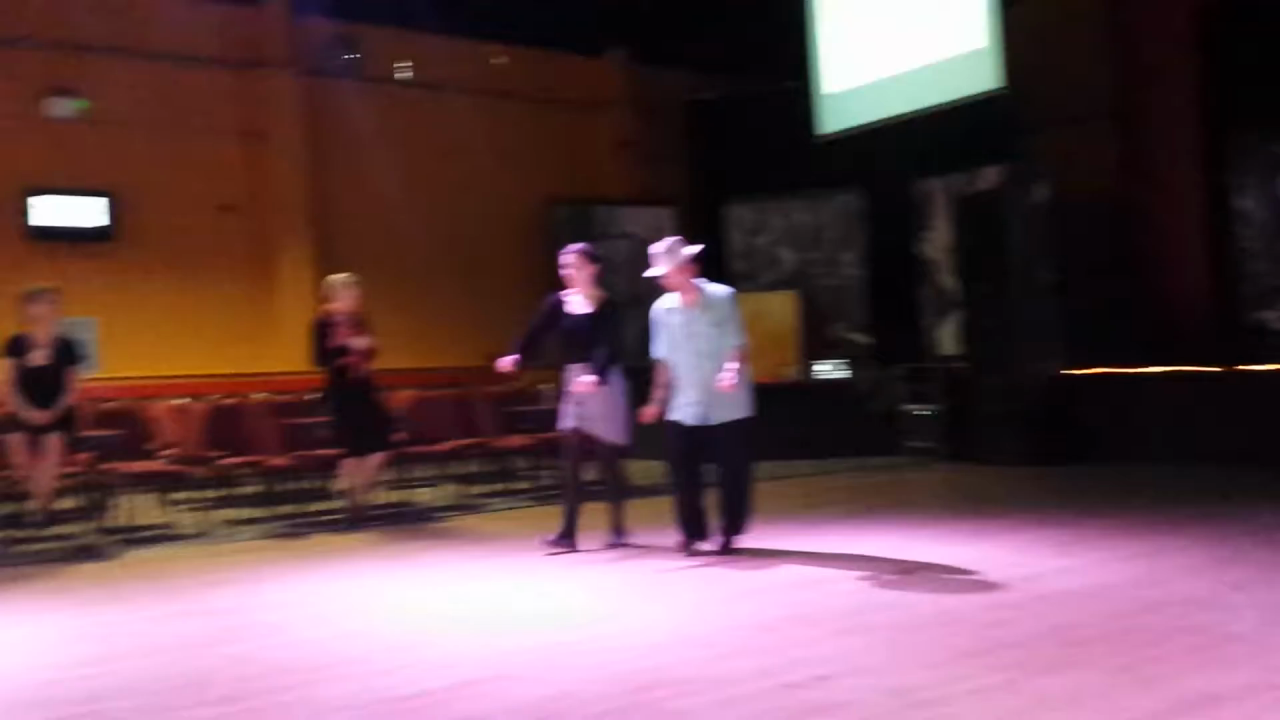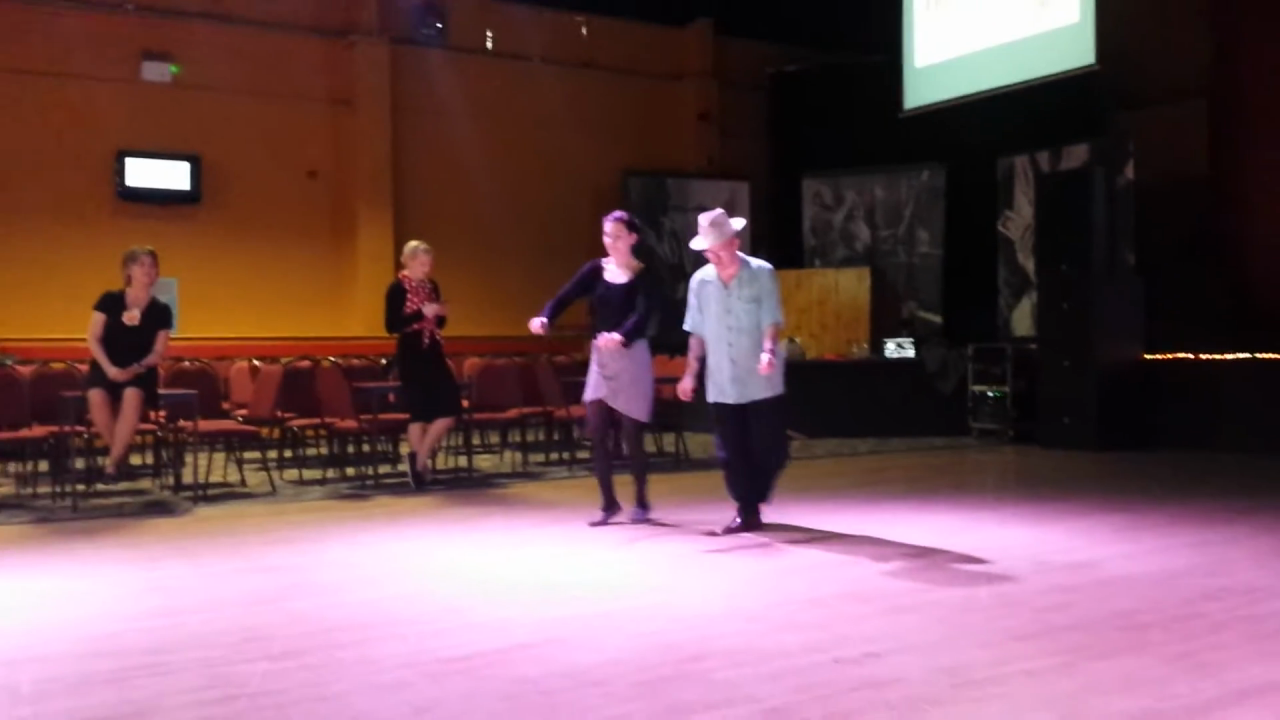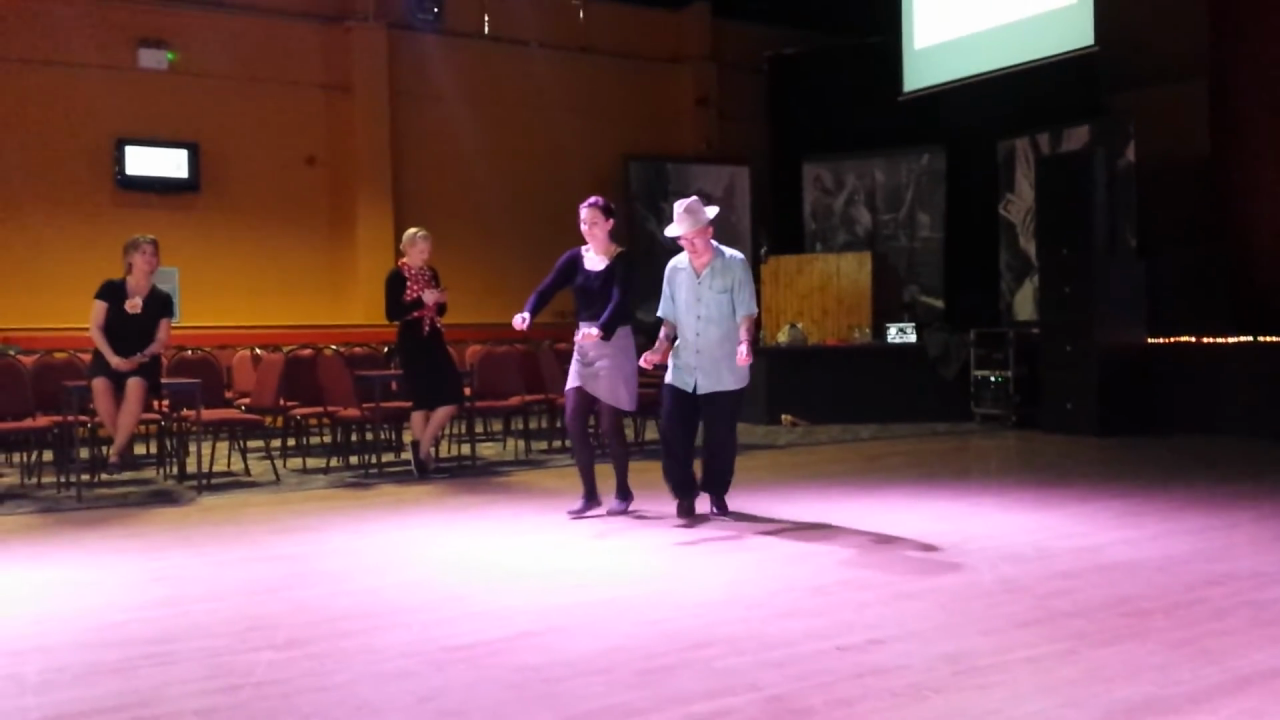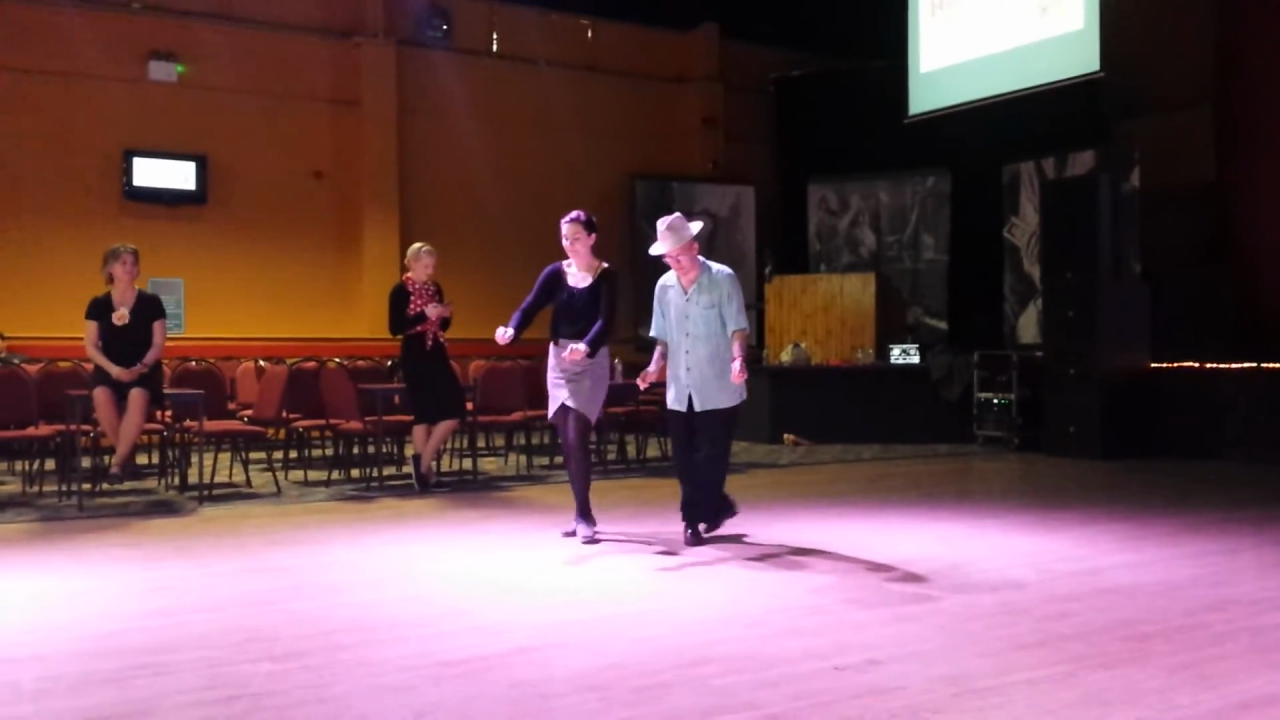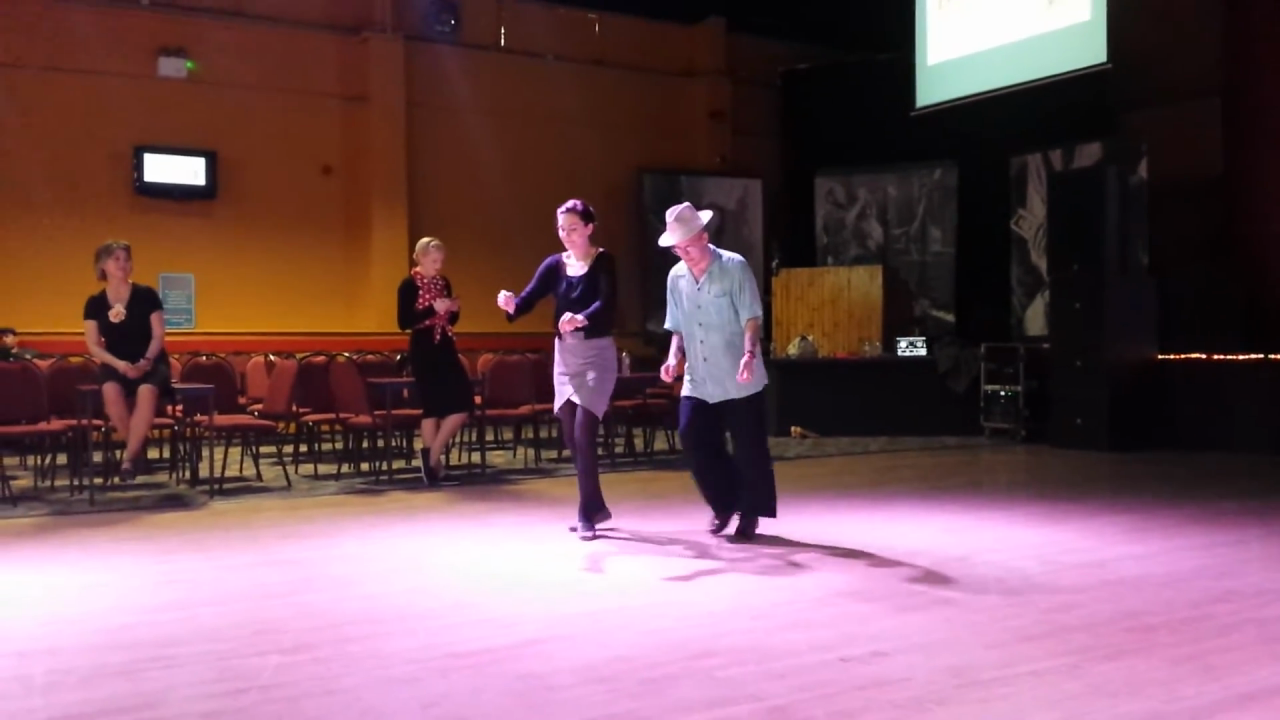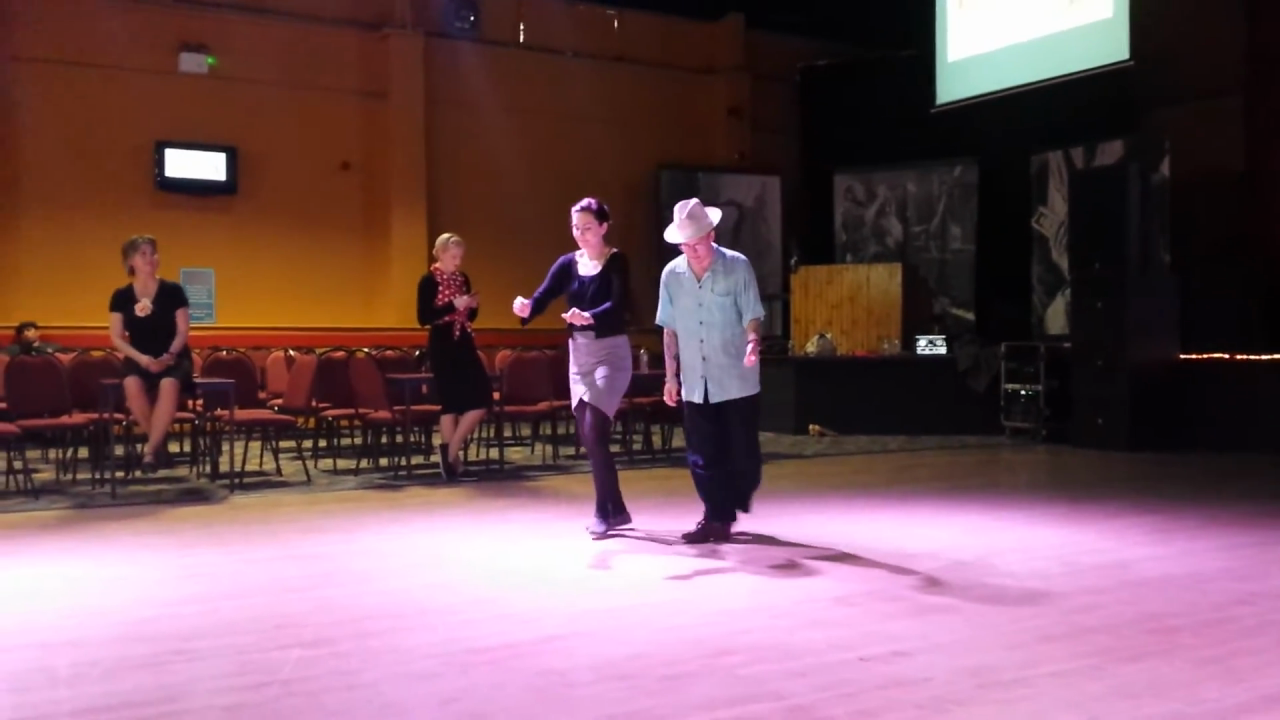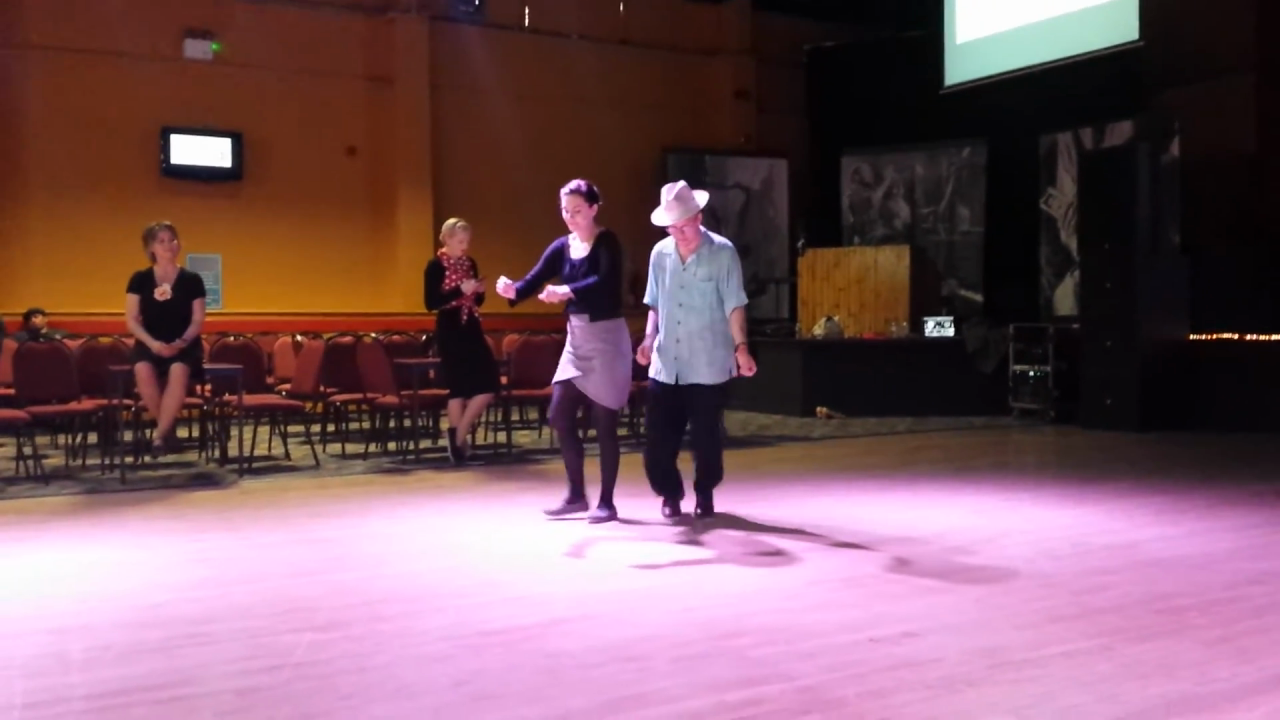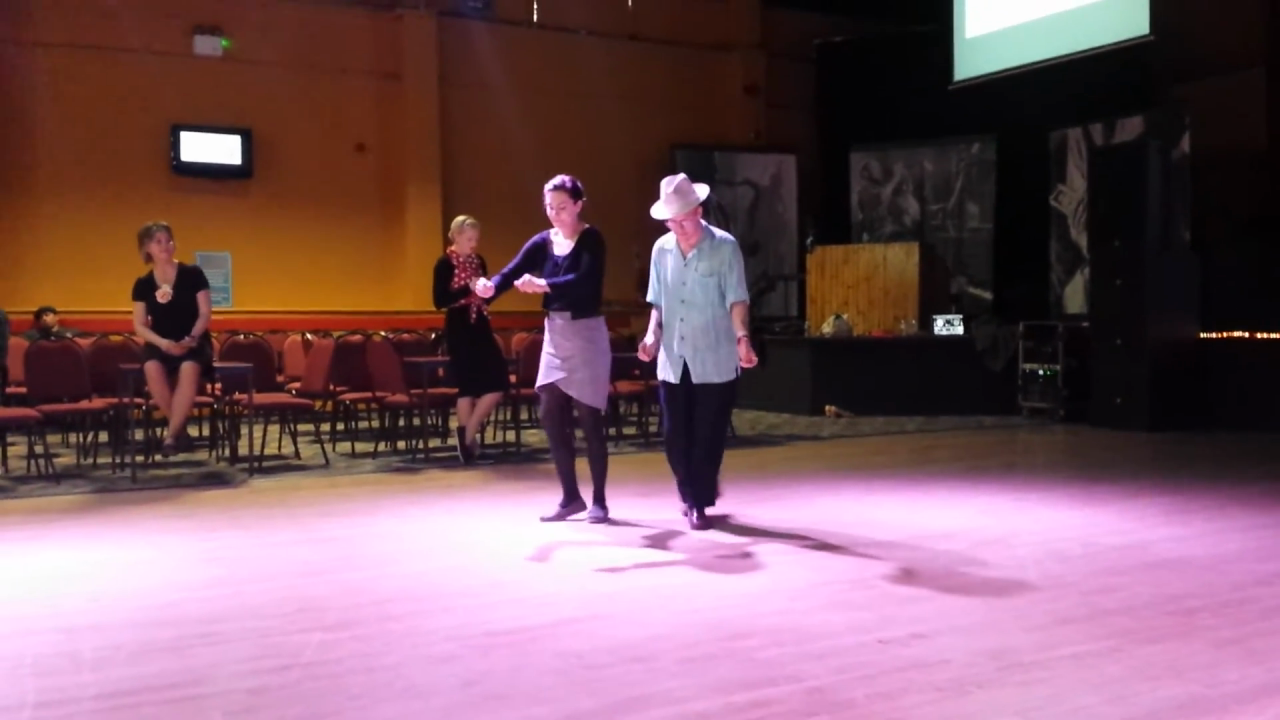
dt=0.5s
person 1, frame 1
left shoulder: (722, 298)
right shoulder: (662, 310)
left elbow: (735, 344)
right elbow: (665, 359)
left wrist: (733, 369)
right wrist: (658, 399)
left hip: (727, 404)
right hip: (685, 407)
left knee: (733, 469)
right knee: (682, 464)
left ankle: (730, 532)
right ankle: (694, 531)
person 1, frame 2
left shoulder: (761, 274)
right shoulder: (700, 281)
left elbow: (771, 321)
right elbow: (697, 333)
left wrist: (768, 351)
right wrist: (690, 374)
left hip: (761, 380)
right hip: (722, 383)
left knee: (768, 446)
right knee: (733, 451)
left ankle: (754, 502)
right ankle: (748, 511)
person 1, frame 3
left shoulder: (735, 264)
right shoulder: (674, 269)
left elbow: (745, 313)
right elbow: (670, 318)
left wrist: (744, 343)
right wrist: (660, 349)
left hip: (724, 369)
right hip: (683, 367)
left knee: (721, 437)
right knee: (674, 431)
left ankle: (716, 494)
right ankle: (686, 493)
person 1, frame 4
left shoulder: (723, 279)
right shoulder: (664, 287)
left elbow: (737, 328)
right elbow: (663, 338)
left wrist: (738, 359)
right wrist: (655, 368)
left hip: (718, 388)
right hip: (679, 389)
left knee: (710, 457)
right knee: (684, 456)
left ankle: (694, 520)
right ankle: (717, 507)
person 1, frame 5
left shoulder: (735, 267)
right shoulder: (676, 278)
left elbow: (751, 318)
left wrist: (749, 354)
right wrist: (673, 358)
left hip: (738, 380)
right hip: (698, 380)
left knee: (749, 449)
right knee: (693, 441)
left ankle: (749, 514)
right ankle: (724, 505)
person 1, frame 6
left shoulder: (737, 267)
right shoulder: (671, 274)
left elbow: (752, 315)
right elbow: (670, 329)
left wrist: (752, 342)
right wrist: (671, 375)
left hip: (736, 378)
right hip: (695, 382)
left knee: (742, 451)
right knee: (703, 454)
left ankle: (731, 510)
right ankle: (716, 518)
person 1, frame 7
left shoulder: (722, 252)
right shoulder: (659, 254)
left elbow: (734, 305)
left wrist: (740, 347)
right wrist: (649, 338)
left hip: (709, 363)
right hip: (666, 363)
left knee: (706, 434)
right knee: (659, 435)
left ankle: (705, 493)
right ankle: (671, 494)
person 1, frame 8
left shoulder: (725, 247)
right shoulder: (661, 250)
left elbow: (736, 299)
left wrist: (742, 338)
right wrist: (652, 335)
left hip: (714, 359)
right hip: (672, 359)
left knee: (707, 434)
right knee: (676, 433)
left ankle: (699, 502)
right ankle: (695, 491)
person 2, frame 1
left shoulder: (606, 305)
right shoulder: (557, 303)
left elbow: (609, 346)
right elbow: (536, 333)
left wrist: (597, 376)
right wrist: (516, 356)
left hip: (604, 383)
right hip: (573, 385)
left knee: (608, 459)
right knee: (572, 459)
left ankle: (617, 527)
right ankle: (568, 533)
person 2, frame 2
left shoulder: (644, 275)
right shoulder: (595, 269)
left elbow: (643, 314)
right elbow: (566, 296)
left wrist: (622, 336)
right wrist: (545, 317)
left hip: (632, 356)
right hip: (601, 356)
left knee: (631, 433)
right knee: (596, 432)
left ankle: (641, 501)
right ankle: (609, 502)
person 2, frame 3
left shoulder: (621, 259)
right shoulder: (575, 258)
left elbow: (619, 300)
right elbow: (548, 289)
left wrist: (600, 330)
right wrist: (528, 314)
left hip: (615, 342)
right hip: (584, 344)
left knee: (610, 423)
right knee: (573, 421)
left ankle: (623, 493)
right ankle: (590, 494)
person 2, frame 4
left shoulder: (605, 275)
right shoulder: (555, 272)
left elbow: (605, 320)
right elbow: (530, 307)
left wrist: (586, 347)
right wrist: (511, 329)
left hip: (592, 361)
right hip: (559, 359)
left knee: (577, 437)
right knee: (566, 441)
left ankle: (584, 515)
right ankle: (582, 513)
person 2, frame 5
left shoulder: (603, 261)
right shoulder: (554, 264)
left elbow: (607, 303)
right elbow: (529, 298)
left wrist: (582, 318)
right wrist: (511, 304)
left hip: (596, 352)
right hip: (565, 354)
left knee: (583, 433)
right knee: (573, 437)
left ankle: (585, 514)
right ankle: (597, 507)
person 2, frame 6
left shoulder: (616, 261)
right shoulder: (567, 264)
left elbow: (618, 305)
right elbow: (543, 297)
left wrist: (589, 317)
right wrist: (526, 307)
left hip: (610, 351)
right hip: (579, 353)
left knee: (594, 431)
right knee: (589, 437)
left ankle: (603, 512)
right ankle: (617, 509)
person 2, frame 7
left shoulder: (607, 242)
right shoulder: (561, 247)
left elbow: (604, 282)
right elbow: (534, 281)
left wrist: (567, 292)
right wrist: (513, 290)
left hip: (607, 335)
right hip: (576, 337)
left knee: (604, 422)
right knee: (559, 416)
left ankle: (606, 502)
right ankle: (576, 494)
person 2, frame 8
left shoulder: (591, 239)
right shoulder: (542, 242)
left elbow: (586, 281)
right elbow: (511, 272)
left wrist: (543, 285)
right wrist: (491, 287)
left hip: (587, 334)
right hip: (554, 335)
left knee: (589, 420)
right knee: (552, 419)
left ankle: (599, 501)
right ankle: (570, 497)
person 3, frame 1
left shoulder: (358, 319)
right shoulder: (324, 322)
right elbow: (321, 359)
left wrist: (368, 347)
right wrist: (349, 347)
left hip: (362, 385)
right hip: (341, 387)
left knee: (380, 441)
right knee: (354, 444)
left ankle: (356, 492)
right ankle: (354, 498)
person 3, frame 2
left shoulder: (432, 286)
right shoulder: (397, 288)
right elbow: (392, 326)
left wrist: (441, 314)
right wrist: (420, 313)
left hip: (433, 351)
right hip: (410, 353)
left knee: (450, 407)
right knee: (419, 410)
left ankle: (420, 458)
right ankle: (418, 464)
person 3, frame 3
left shoulder: (431, 273)
right shoulder: (396, 276)
right elbow: (392, 314)
left wrist: (442, 301)
right wrist: (420, 301)
left hip: (434, 339)
right hip: (411, 342)
left knee: (452, 395)
right knee: (421, 398)
left ankle: (422, 447)
right ankle: (421, 453)
person 3, frame 4
left shoulder: (435, 288)
right shoulder: (401, 290)
right elbow: (395, 328)
left wrist: (446, 315)
right wrist: (424, 315)
left hip: (437, 353)
right hip: (415, 355)
left knee: (454, 409)
right knee: (424, 412)
left ankle: (424, 462)
right ankle: (423, 467)
person 3, frame 5
left shoulder: (443, 282)
right shoulder: (409, 285)
right elbow: (404, 322)
left wrist: (454, 309)
right wrist: (432, 309)
left hip: (445, 347)
right hip: (423, 349)
left knee: (463, 402)
right knee: (432, 406)
left ankle: (432, 456)
right ankle: (432, 463)
person 3, frame 6
left shoulder: (463, 279)
right shoulder: (429, 281)
right elbow: (424, 318)
left wrist: (473, 306)
right wrist: (452, 305)
left hip: (464, 343)
right hip: (443, 345)
left knee: (481, 399)
right knee: (451, 402)
left ankle: (450, 453)
right ankle: (451, 459)
person 3, frame 7
left shoulder: (470, 264)
right shoulder: (436, 266)
right elbow: (431, 303)
left wrist: (480, 291)
right wrist: (459, 290)
left hip: (471, 328)
right hip: (450, 330)
left knee: (489, 383)
right knee: (459, 386)
left ankle: (459, 437)
right ankle: (458, 442)
person 3, frame 8
left shoulder: (479, 261)
right shoulder: (445, 264)
right elbow: (439, 301)
right wrist: (468, 288)
left hip: (480, 326)
right hip: (459, 328)
left knee: (497, 382)
right knee: (467, 385)
left ankle: (468, 435)
right ankle: (467, 441)
person 4, frame 1
left shoulder: (66, 346)
right shoulder: (16, 344)
left elbow: (71, 389)
right elbow: (9, 386)
left wrist: (55, 411)
right wrist: (26, 411)
left hip: (56, 414)
right hip: (25, 413)
left knee: (53, 440)
right knee: (16, 440)
left ankle: (42, 501)
right ankle: (39, 496)
person 4, frame 2
left shoulder: (161, 310)
right shoulder: (109, 300)
left elbow: (158, 352)
right elbow: (93, 339)
left wrist: (136, 368)
right wrist: (109, 368)
left hip: (140, 372)
right hip: (106, 368)
left knee: (132, 396)
right knee: (96, 397)
left ankle: (113, 460)
right ankle: (119, 453)
person 4, frame 3
left shoulder: (162, 299)
right shoulder: (110, 288)
left elbow: (161, 340)
right elbow: (95, 328)
left wrist: (140, 357)
right wrist: (112, 357)
left hip: (142, 361)
right hip: (108, 357)
left knee: (135, 386)
right knee: (100, 386)
left ankle: (116, 450)
right ankle: (122, 442)
person 4, frame 4
left shoulder: (151, 302)
right shoulder: (98, 304)
left elbow: (158, 344)
right elbow: (91, 347)
left wrist: (141, 367)
right wrist: (112, 368)
left hip: (143, 370)
right hip: (109, 369)
left knee: (138, 397)
right knee: (101, 396)
left ankle: (118, 460)
right ankle: (124, 453)
person 4, frame 5
left shoulder: (146, 295)
right shoulder: (95, 303)
left elbow: (158, 335)
right elbow: (93, 345)
left wrist: (146, 361)
right wrist: (118, 363)
left hip: (150, 362)
right hip: (115, 364)
left knee: (146, 391)
right knee: (111, 391)
left ankle: (129, 455)
right ankle: (135, 447)
person 4, frame 6
left shoulder: (173, 291)
right shoulder: (121, 296)
left elbow: (183, 331)
right elbow: (117, 338)
left wrist: (169, 356)
right wrist: (141, 358)
left hip: (173, 358)
right hip: (139, 359)
left knee: (169, 385)
right knee: (132, 385)
left ankle: (151, 448)
right ankle: (158, 441)
person 4, frame 7
left shoulder: (192, 280)
right shoulder: (140, 279)
left elbow: (198, 321)
right elbow: (131, 320)
left wrist: (182, 342)
right wrist: (152, 344)
left hip: (184, 346)
right hip: (149, 345)
left knee: (178, 371)
right knee: (143, 371)
left ankle: (160, 434)
right ankle: (166, 428)
person 4, frame 8
left shoulder: (193, 274)
right shoulder: (142, 284)
left elbow: (205, 313)
right elbow: (139, 326)
left wrist: (191, 338)
right wrist: (162, 342)
left hip: (193, 342)
right hip: (160, 344)
left knee: (188, 370)
right knee: (153, 370)
left ankle: (172, 433)
right ankle: (179, 427)
